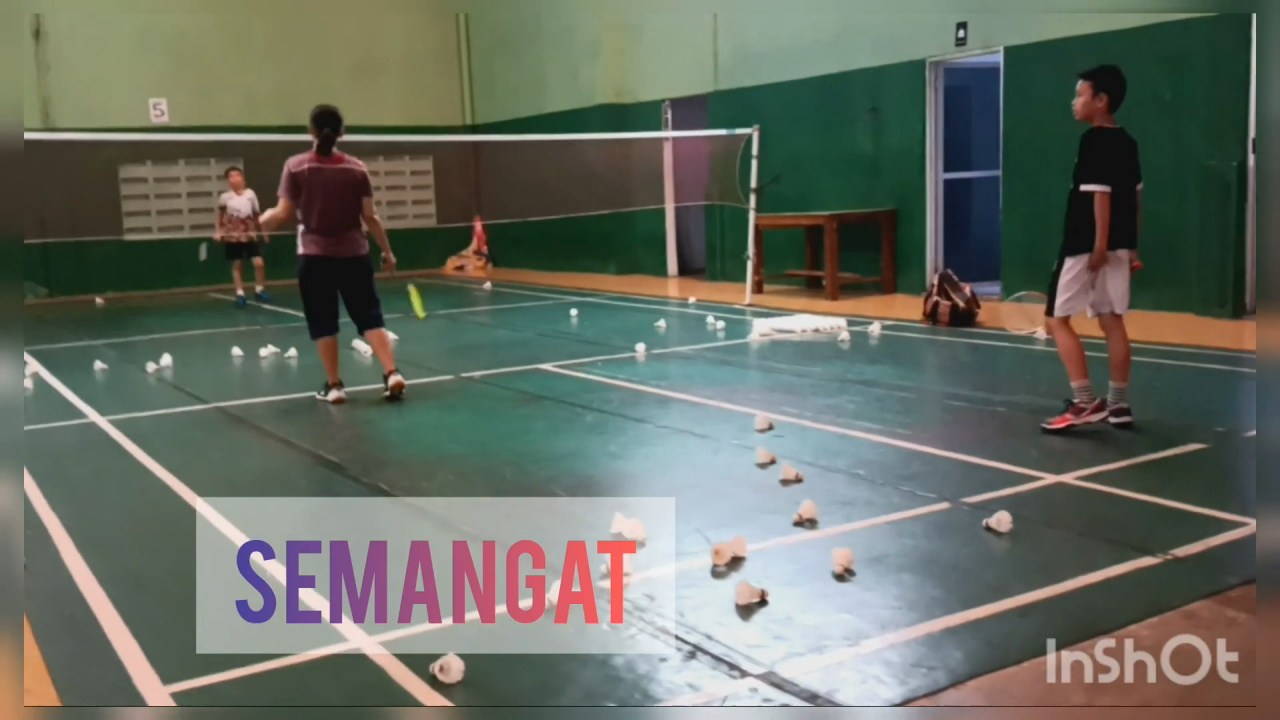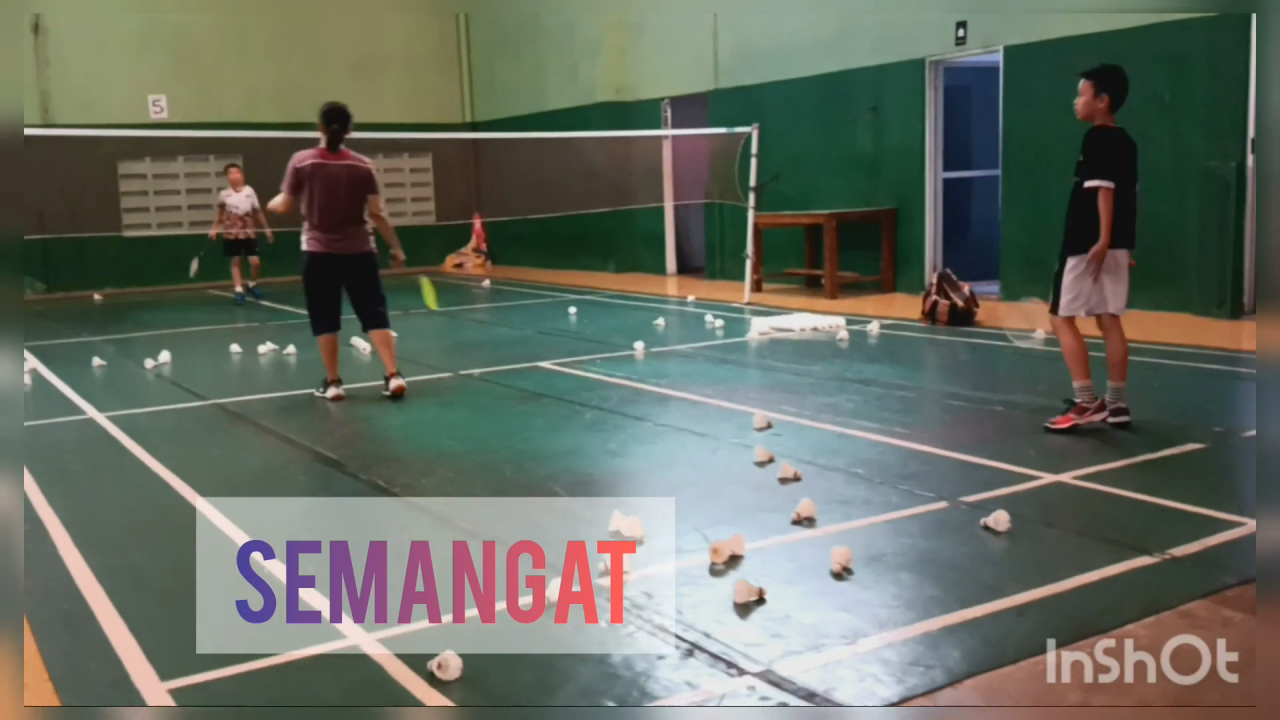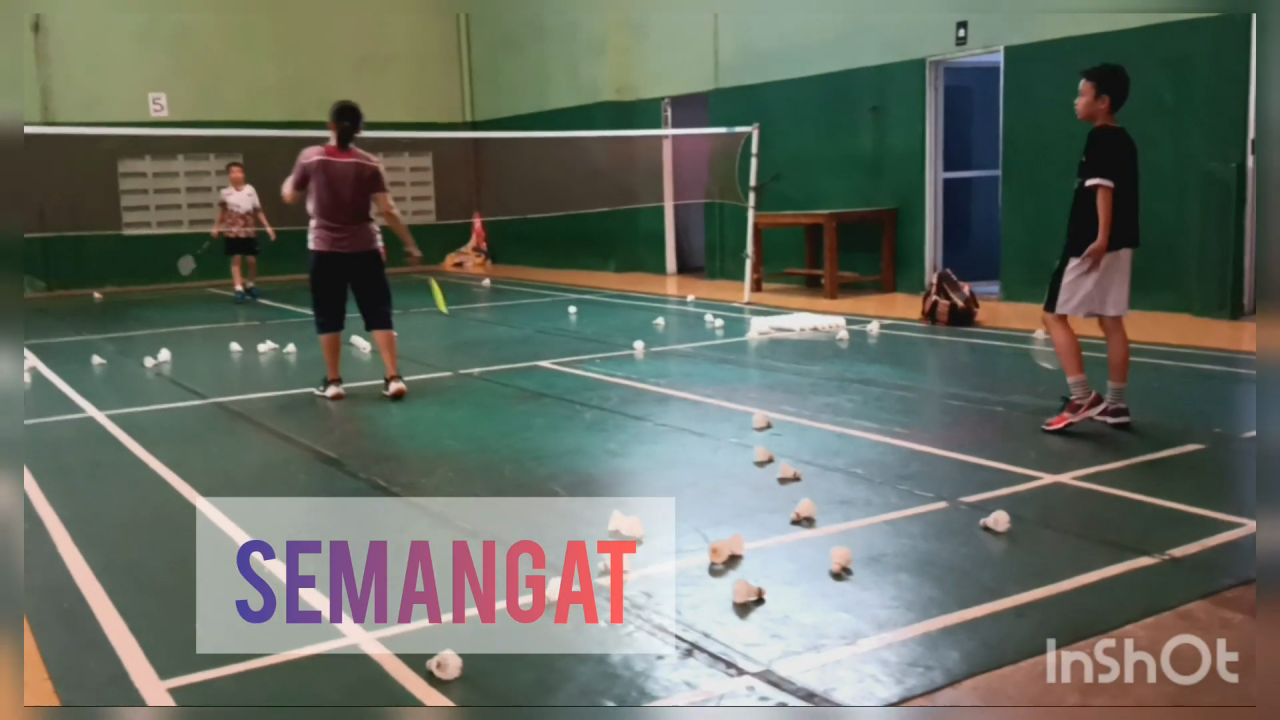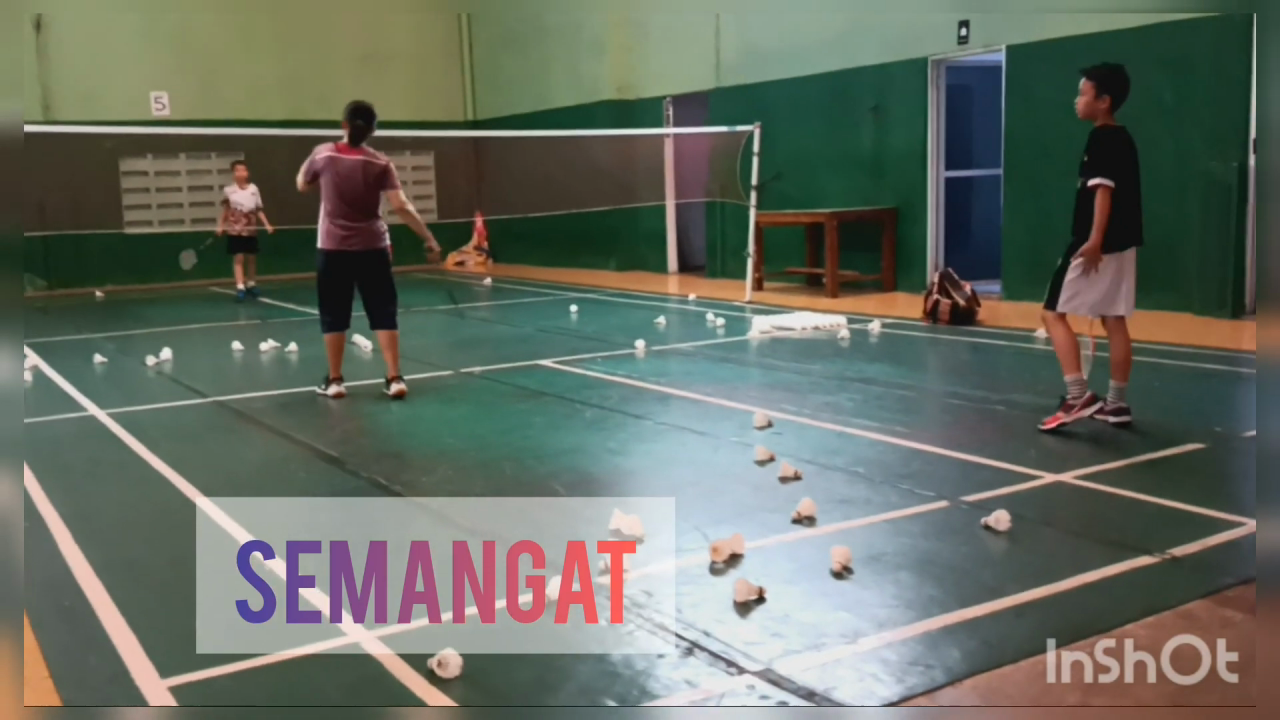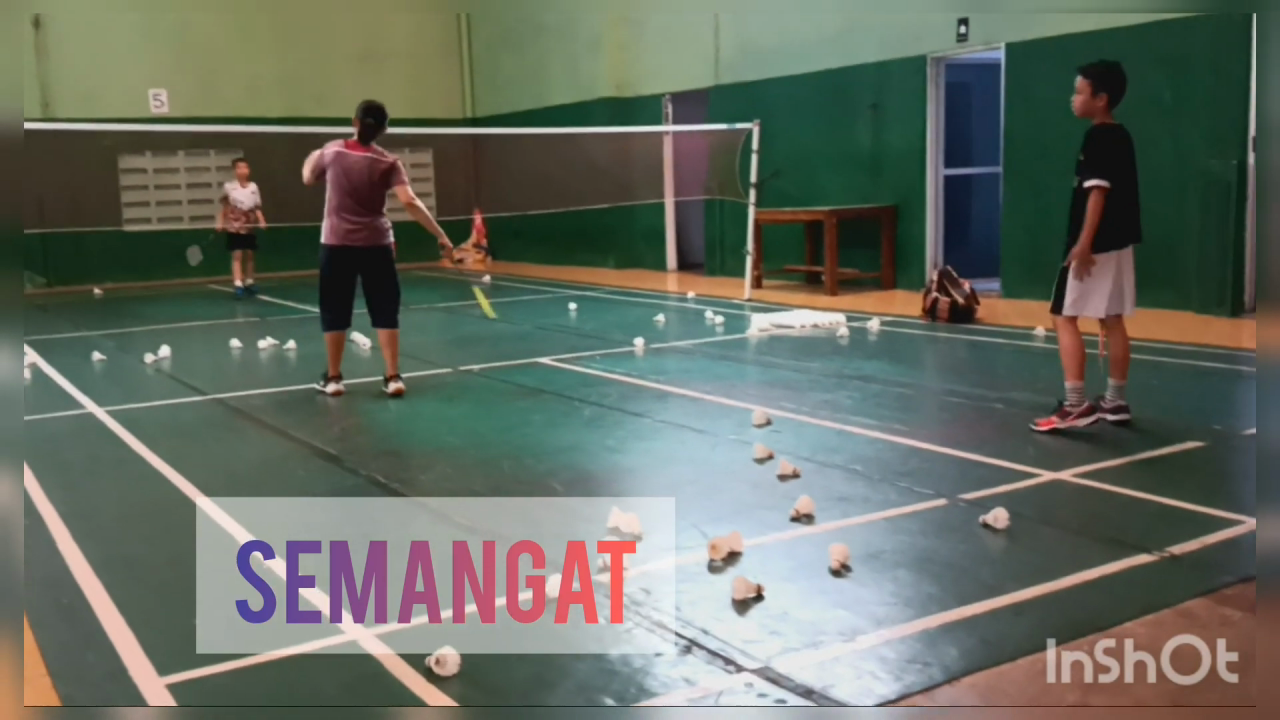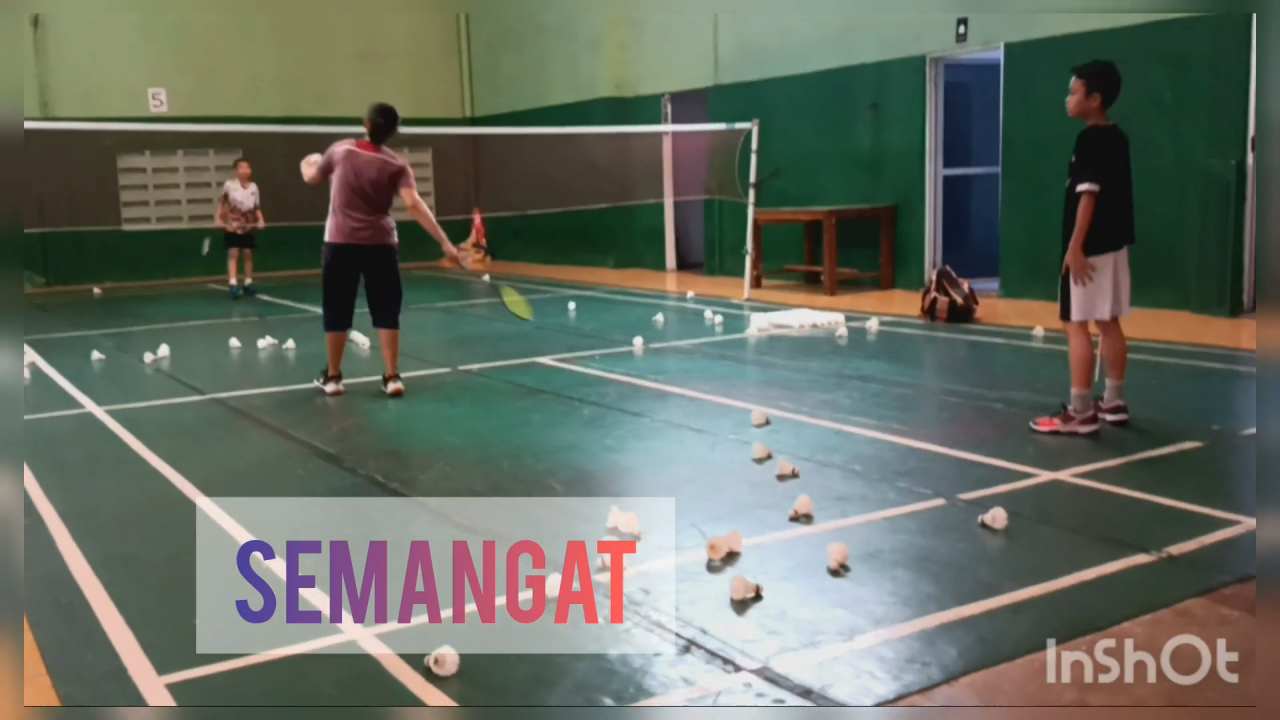
dt=0.1s
person 1, frame 1
left shoulder: (1093, 139)
right shoulder: (1127, 142)
left elbow: (1100, 195)
right elbow: (1135, 197)
left wrist: (1100, 244)
right wrist: (1130, 247)
left hip: (1085, 247)
right hip: (1119, 246)
left knee: (1057, 320)
right knee: (1111, 322)
left ankle: (1085, 402)
right ankle: (1118, 403)
person 1, frame 2
left shoulder: (1097, 138)
right shoulder: (1125, 141)
left elbow: (1104, 191)
left wrist: (1103, 240)
left hip: (1087, 246)
right hip: (1118, 245)
left knee: (1062, 319)
right knee: (1109, 321)
left ankle: (1088, 401)
right ankle: (1116, 403)
person 1, frame 3
left shoulder: (1100, 138)
right shoulder: (1124, 141)
left elbow: (1103, 190)
left wrist: (1101, 238)
left hip: (1091, 246)
right hip: (1120, 246)
left knee: (1054, 316)
right knee: (1112, 323)
left ankle: (1082, 397)
right ankle: (1115, 404)
person 1, frame 4
left shoulder: (1101, 138)
right shoulder: (1123, 139)
left elbow: (1103, 190)
left wrist: (1094, 240)
left hip: (1100, 246)
right hip: (1123, 244)
left knee: (1055, 315)
right knee: (1114, 322)
left ankle: (1079, 397)
right ankle: (1117, 403)
person 1, frame 5
left shoulder: (1097, 137)
right shoulder: (1121, 137)
left elbow: (1097, 191)
left wrist: (1084, 242)
left hip: (1096, 245)
right hip: (1119, 243)
left knee: (1065, 320)
right knee: (1113, 322)
left ankle: (1076, 404)
right ankle: (1116, 401)
person 1, frame 6
left shoulder: (1091, 140)
right shoulder: (1117, 137)
left elbow: (1088, 196)
left wrist: (1074, 247)
left hip: (1091, 247)
right hip: (1115, 244)
left knee: (1076, 325)
right knee: (1109, 323)
left ankle: (1080, 411)
right ankle: (1114, 402)
person 2, frame 1
left shoulder: (296, 166)
right shoulder: (356, 168)
left elbow: (284, 213)
right elbow: (370, 217)
left wrist: (265, 218)
right wrist: (387, 251)
left hip: (315, 255)
right hip: (354, 254)
left knee: (323, 322)
right knee: (369, 315)
left ankle: (333, 386)
right ankle: (392, 373)
person 2, frame 2
left shoulder: (302, 161)
right shoulder: (362, 166)
left elbow: (287, 204)
right elbow: (376, 213)
left wrist: (274, 203)
right wrist: (396, 247)
left hip: (319, 252)
right hip: (359, 250)
left knee: (325, 319)
right knee: (374, 313)
left ankle: (333, 383)
right ankle: (394, 375)
person 2, frame 3
left shoulder: (310, 157)
right shoulder: (370, 164)
left elbow: (290, 194)
right elbow: (387, 210)
left wrist: (288, 185)
right wrist: (410, 244)
left hip: (325, 249)
right hip: (365, 249)
left knee: (329, 318)
right knee: (378, 313)
left ankle: (332, 382)
right ankle: (393, 378)
person 2, frame 4
left shoulder: (322, 154)
right shoulder: (380, 164)
left elbow: (302, 185)
right elbow: (400, 206)
left wrist: (305, 167)
right wrist: (429, 238)
left hip: (333, 248)
right hip: (372, 247)
left knee: (334, 316)
right knee: (382, 313)
left ankle: (334, 381)
right ankle: (394, 379)
person 2, frame 5
left shoulder: (331, 151)
right shoulder: (388, 162)
left elbow: (309, 179)
right elbow: (409, 201)
left wrist: (311, 158)
right wrist: (440, 235)
left hip: (336, 243)
right hip: (376, 244)
left knee: (335, 313)
right knee: (384, 311)
left ankle: (332, 378)
right ankle: (393, 377)
person 2, frame 6
left shoulder: (342, 149)
right shoulder: (396, 164)
left elbow: (311, 177)
right elbow: (415, 205)
left wrist: (307, 164)
right wrist: (445, 243)
left hip: (340, 243)
right hip: (380, 244)
left knee: (337, 311)
right knee: (385, 312)
left ankle: (332, 378)
right ankle: (392, 377)
